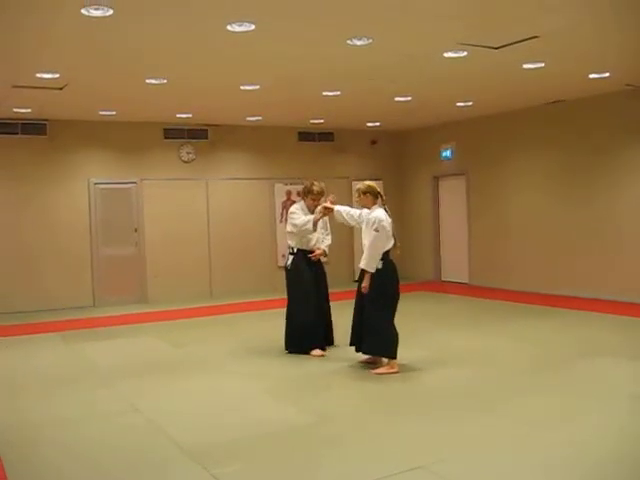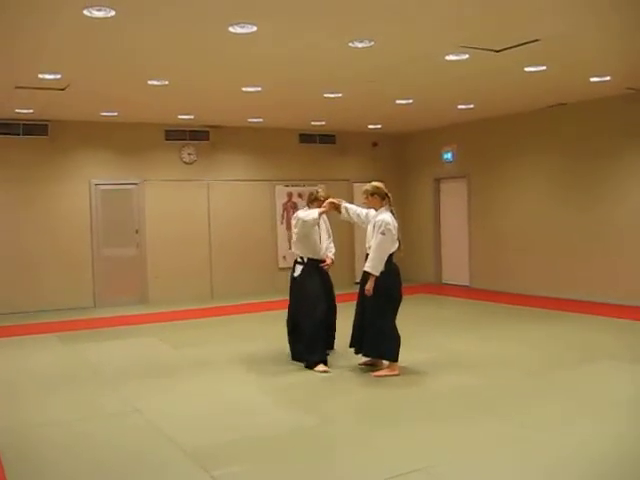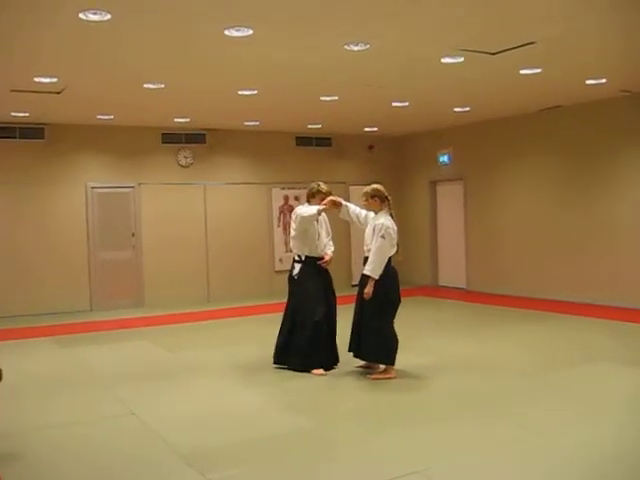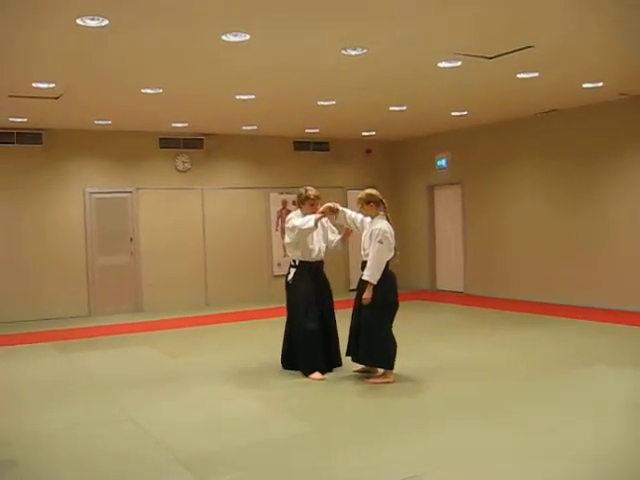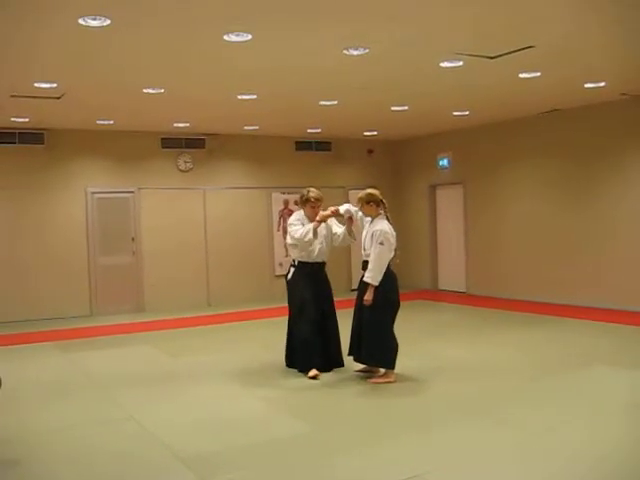
dt=0.5s
person 1, frame 1
left shoulder: (378, 217)
right shoulder: (369, 214)
left elbow: (373, 250)
right elbow: (352, 215)
left wrist: (367, 277)
right wrist: (333, 208)
left hip: (380, 271)
right hip: (376, 270)
left knee: (381, 316)
right knee: (369, 313)
left ankle: (391, 363)
right ankle: (377, 355)
person 1, frame 2
left shoulder: (384, 220)
right shoulder: (375, 215)
left elbow: (379, 252)
right elbow: (357, 214)
left wrist: (371, 280)
right wrist: (339, 205)
left hip: (384, 274)
right hip: (377, 271)
left knee: (383, 318)
right knee: (370, 315)
left ankle: (392, 365)
right ankle: (377, 358)
person 1, frame 3
left shoulder: (384, 224)
right shoulder: (374, 218)
left elbow: (379, 256)
right elbow: (356, 213)
left wrist: (370, 283)
right wrist: (340, 203)
left hip: (382, 277)
right hip: (375, 274)
left knee: (381, 322)
right knee: (368, 318)
left ankle: (389, 369)
right ankle: (374, 361)
person 1, frame 4
left shoulder: (381, 228)
right shoulder: (370, 222)
left elbow: (377, 261)
right elbow: (352, 218)
left wrist: (369, 288)
right wrist: (336, 210)
left hip: (380, 282)
right hip: (372, 278)
left knee: (379, 326)
right knee: (365, 322)
left ankle: (387, 372)
right ankle: (372, 365)
person 1, frame 5
left shoulder: (382, 229)
right shoulder: (370, 221)
left elbow: (377, 262)
right elbow: (352, 211)
left wrist: (370, 289)
right wrist: (339, 211)
left hip: (382, 282)
right hip: (371, 277)
left knee: (381, 325)
right knee: (366, 322)
left ankle: (389, 372)
right ankle: (373, 365)
person 2, frame 1
left shoulder: (320, 213)
right shoulder: (295, 211)
left elbow: (326, 234)
right elbow: (301, 226)
left wrist: (322, 249)
right wrist: (318, 217)
left hip: (315, 260)
right hip: (298, 260)
left knee: (320, 301)
right knee: (304, 303)
left ankle: (319, 340)
right ankle: (308, 344)
person 2, frame 2
left shoulder: (323, 219)
right shoulder: (300, 216)
left elbow: (328, 241)
right elbow: (306, 220)
left wrist: (330, 257)
right wrist: (321, 211)
left hip: (320, 268)
right hip: (304, 269)
left knee: (327, 309)
right knee: (312, 312)
left ankle: (321, 345)
right ankle: (315, 359)
person 2, frame 3
left shoulder: (322, 216)
right shoulder: (300, 213)
left elbow: (328, 240)
right elbow: (305, 216)
left wrist: (329, 254)
right wrist: (322, 207)
left hip: (320, 267)
right hip: (303, 268)
left knee: (327, 312)
right knee: (309, 314)
left ankle: (324, 356)
right ankle: (311, 361)
person 2, frame 4
left shoulder: (321, 220)
right shoulder: (293, 219)
left elbow: (331, 241)
right elbow: (301, 228)
left wrist: (343, 237)
right wrist: (319, 215)
left hip: (317, 271)
right hip: (300, 273)
left knee: (325, 317)
right knee: (305, 320)
left ankle: (325, 359)
right ankle: (310, 365)
person 2, frame 5
left shoulder: (326, 218)
right shoulder: (295, 219)
left elbow: (341, 238)
right elbow: (299, 237)
left wrist: (349, 225)
right wrist: (317, 223)
left hip: (319, 272)
right hip: (300, 273)
left knee: (326, 317)
right knee: (304, 318)
left ankle: (325, 359)
right ankle: (309, 363)
